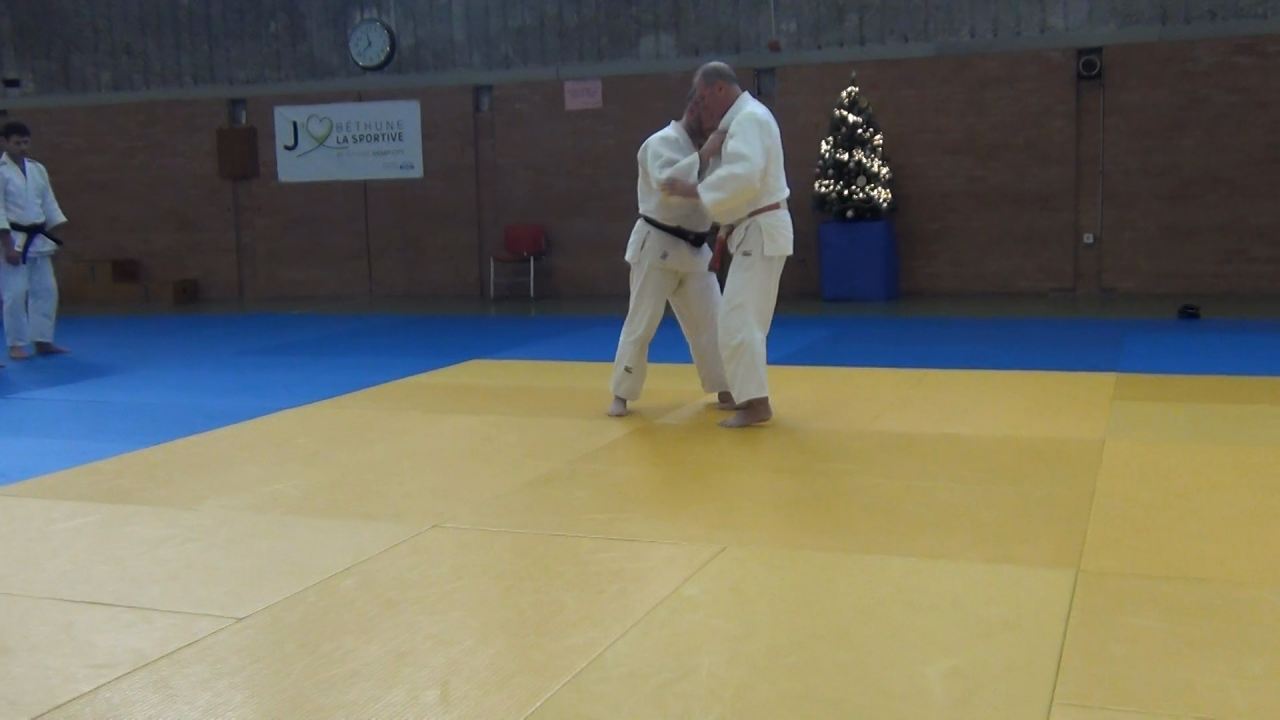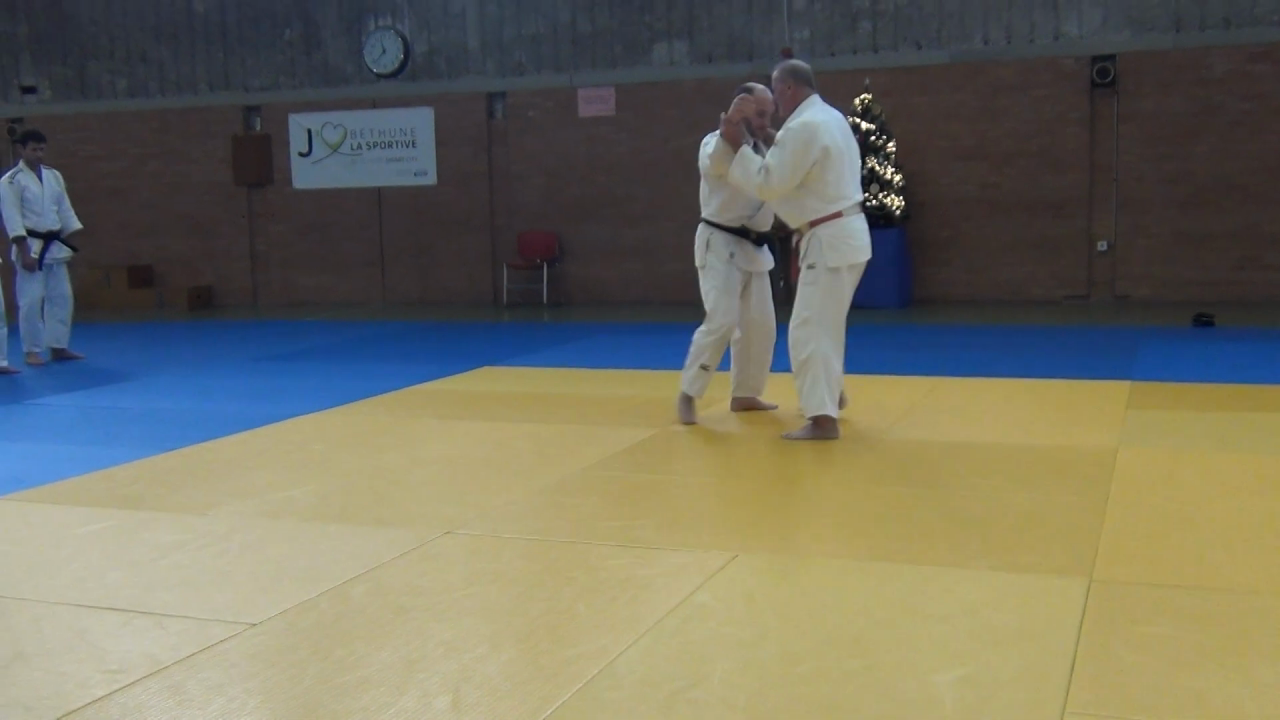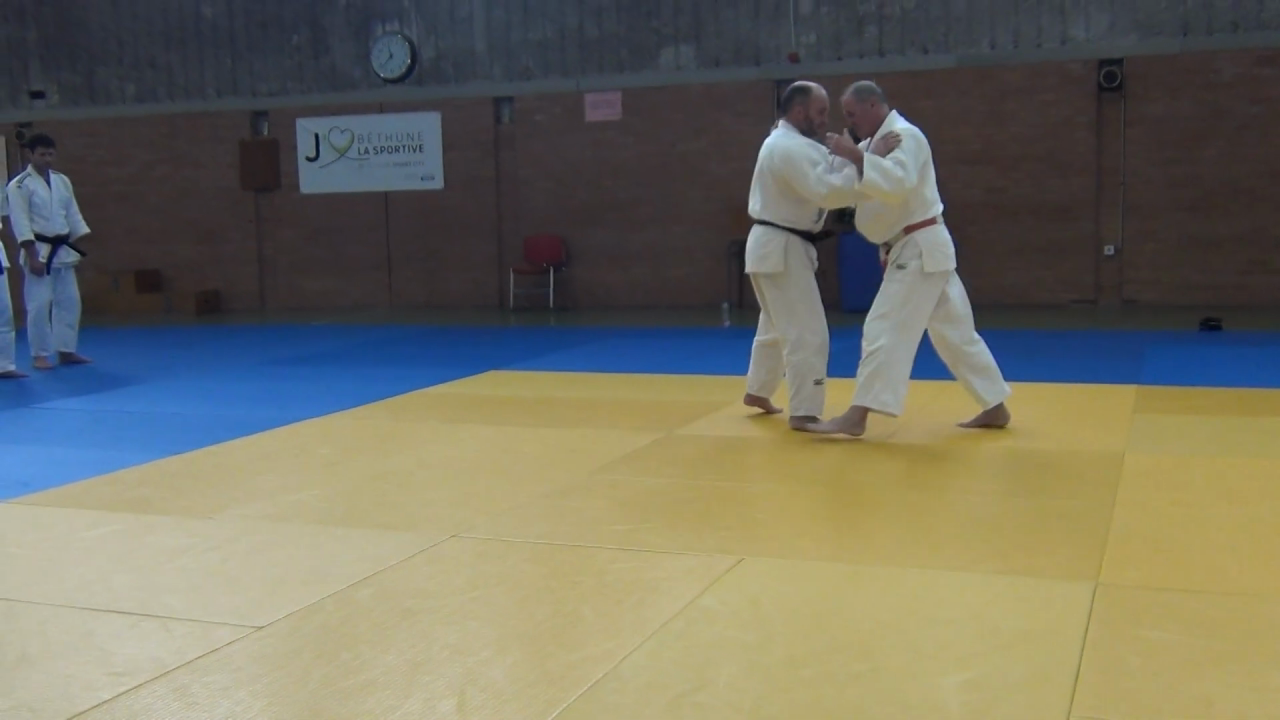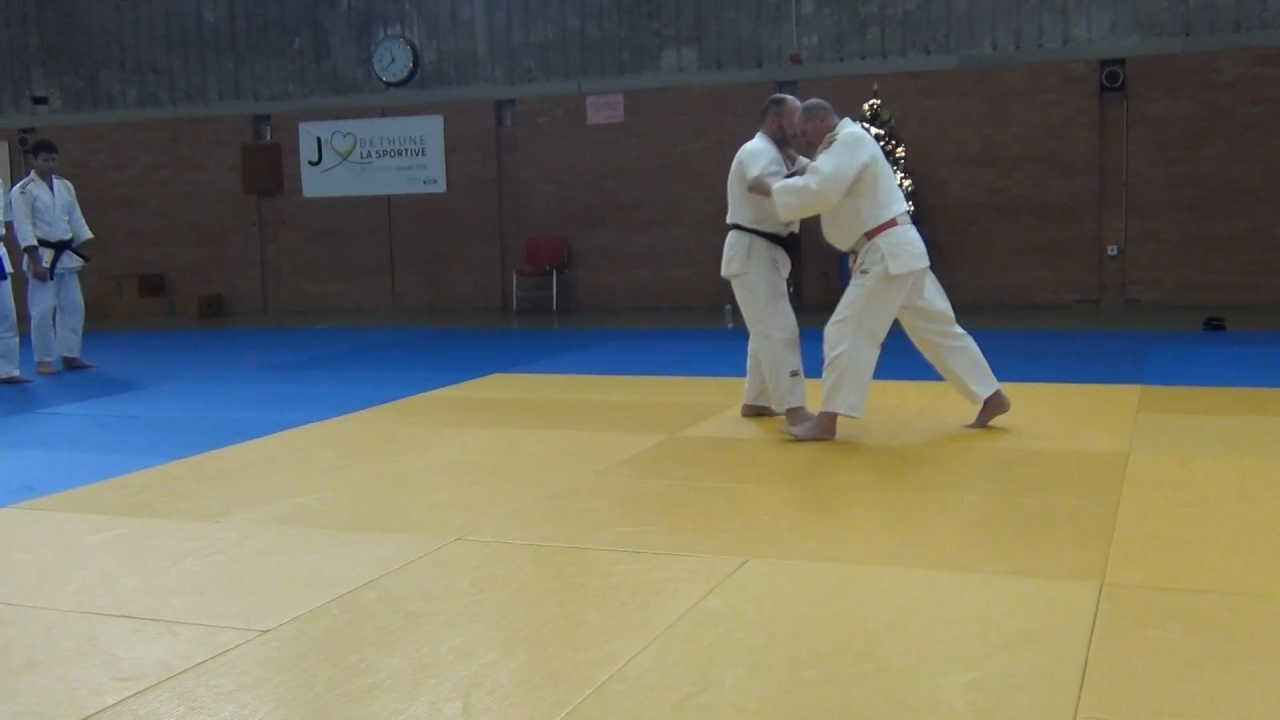
dt=0.5s
person 1, frame 1
left shoulder: (749, 118)
right shoulder: (743, 117)
left elbow: (741, 176)
right elbow: (737, 170)
left wrist: (693, 190)
left hip: (760, 230)
right hip: (755, 228)
left knee: (736, 319)
right knee: (746, 319)
left ankle: (756, 402)
right ankle: (753, 397)
person 1, frame 2
left shoulder: (802, 128)
right shoulder: (832, 118)
left elbow: (768, 184)
left wrist: (737, 147)
left hip: (830, 238)
right hip: (847, 230)
left knee: (809, 329)
right knee: (824, 323)
left ankle: (824, 419)
right ankle: (830, 391)
person 1, frame 3
left shoulder: (904, 135)
right shoulder: (878, 140)
left elbow: (898, 184)
left wrist: (857, 155)
left hip: (920, 249)
right hip: (922, 248)
left knee: (885, 328)
right knee: (955, 331)
left ankle: (858, 415)
right ankle: (995, 406)
person 1, frame 4
left shoulder: (847, 141)
right shoulder: (848, 143)
left elbow: (818, 191)
right elbow: (823, 179)
left wrist: (771, 188)
left hip: (886, 252)
right hip: (899, 249)
left knee: (847, 332)
right knee: (937, 328)
left ankle: (826, 421)
right ankle: (992, 397)
person 2, frame 1
left shoulder: (699, 146)
right shoulder: (662, 143)
right elbow: (667, 184)
right wrist: (707, 154)
left hip: (692, 248)
right hip: (657, 245)
left knee: (709, 320)
right knee: (642, 324)
left ankle: (725, 389)
right ankle: (622, 394)
person 2, frame 2
left shoulder: (766, 147)
right shoulder: (717, 141)
right elbow: (718, 160)
left hip: (754, 248)
right hip: (720, 245)
left knee: (760, 325)
right knee: (721, 322)
left ankle: (744, 394)
right ankle: (688, 395)
person 2, frame 3
left shoulder: (781, 141)
right shoulder: (793, 148)
left elbow: (827, 167)
right elbow: (830, 192)
left hip: (770, 244)
right hip: (782, 248)
left knee: (775, 325)
right knee: (806, 331)
left ankle: (757, 391)
right ankle: (803, 412)
person 2, frame 4
left shoulder: (775, 154)
right shoulder: (758, 152)
left hip: (763, 252)
right hip: (752, 251)
left knee: (767, 329)
right knee: (778, 328)
left ankle: (757, 401)
right ankle: (794, 409)
person 3, frame 1
left shoulder: (38, 169)
left elbow: (49, 203)
left wrist: (58, 235)
left hip: (39, 239)
left knee: (46, 290)
left ankle: (43, 340)
person 3, frame 2
left shoulder: (54, 176)
left elbow: (65, 210)
left wrist: (73, 242)
right wrist: (24, 252)
left hip: (55, 246)
right hip: (31, 246)
left knee: (61, 297)
right knee: (31, 300)
left ankle: (58, 347)
right ankle: (32, 350)
person 3, frame 3
left shoulder: (62, 181)
right shoulder: (20, 185)
left elbow: (73, 215)
right elbow: (21, 224)
left wrist: (80, 247)
right wrist: (33, 257)
left hip: (63, 251)
right hip: (39, 251)
left knee: (70, 301)
right knee: (39, 304)
left ankle: (67, 351)
right ankle: (40, 354)
person 3, frame 4
left shoulder: (65, 186)
right shoulder: (23, 190)
left elbow: (76, 220)
right elbow: (24, 229)
left wrist: (81, 253)
right wrist: (36, 262)
left hip: (66, 256)
right hip: (42, 256)
left knee: (73, 306)
right knee: (43, 309)
left ankle: (70, 356)
right ankle: (44, 360)
